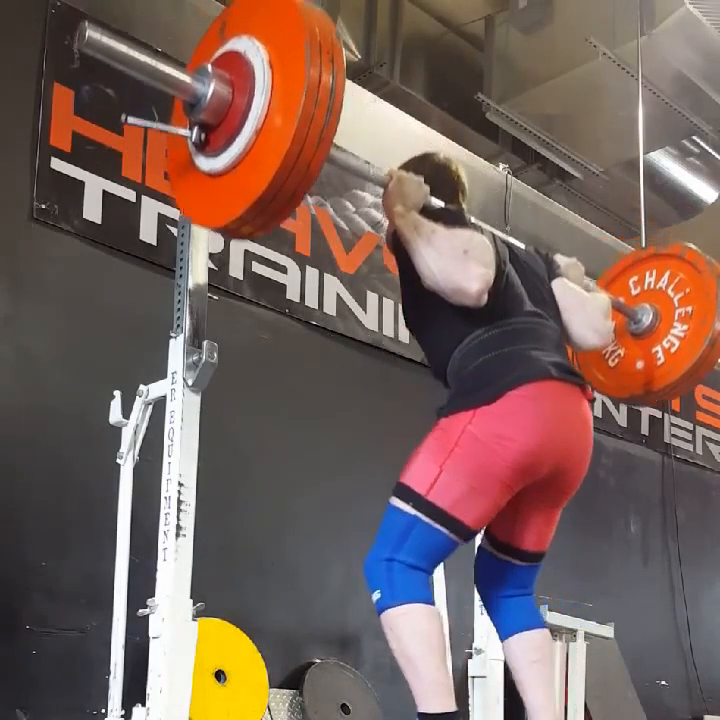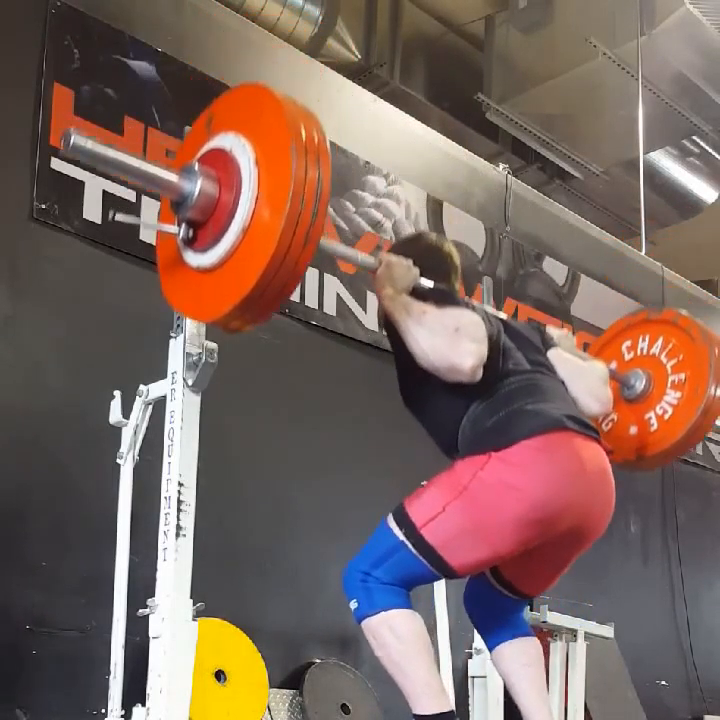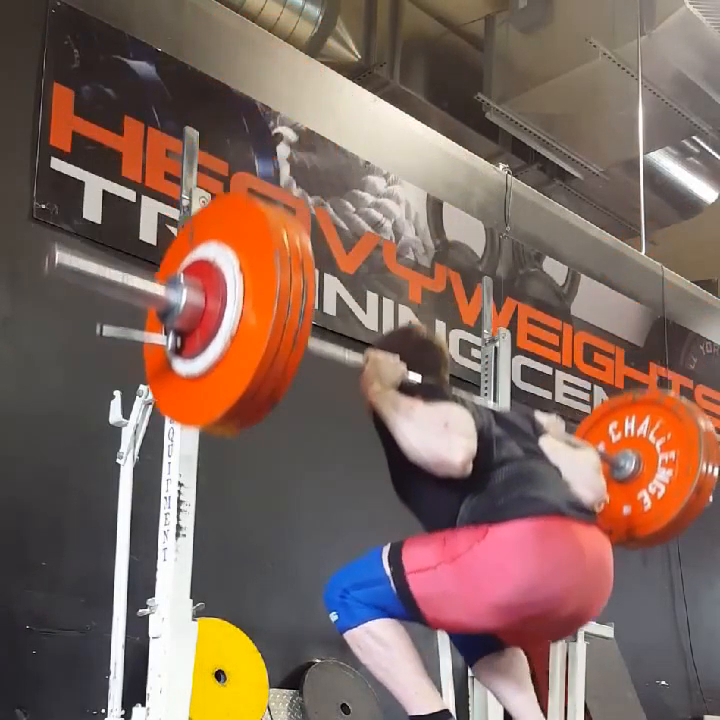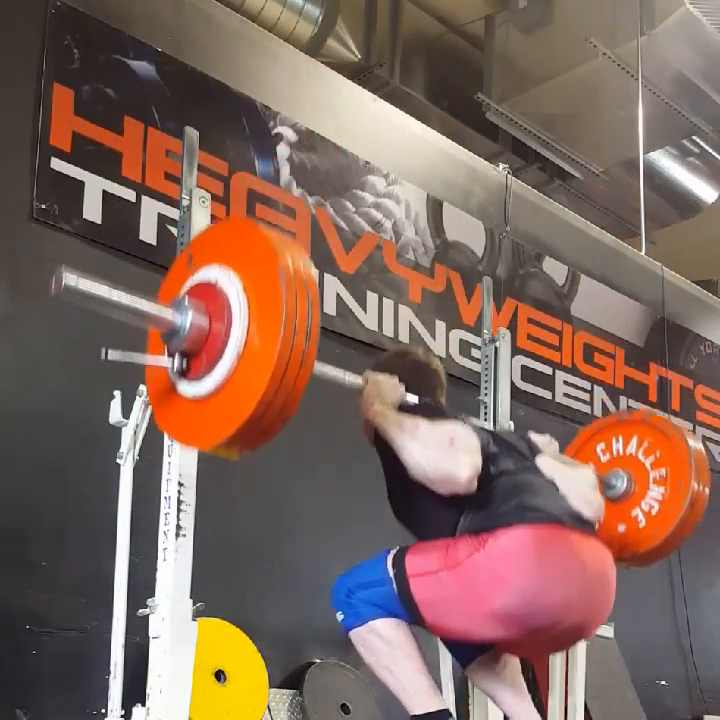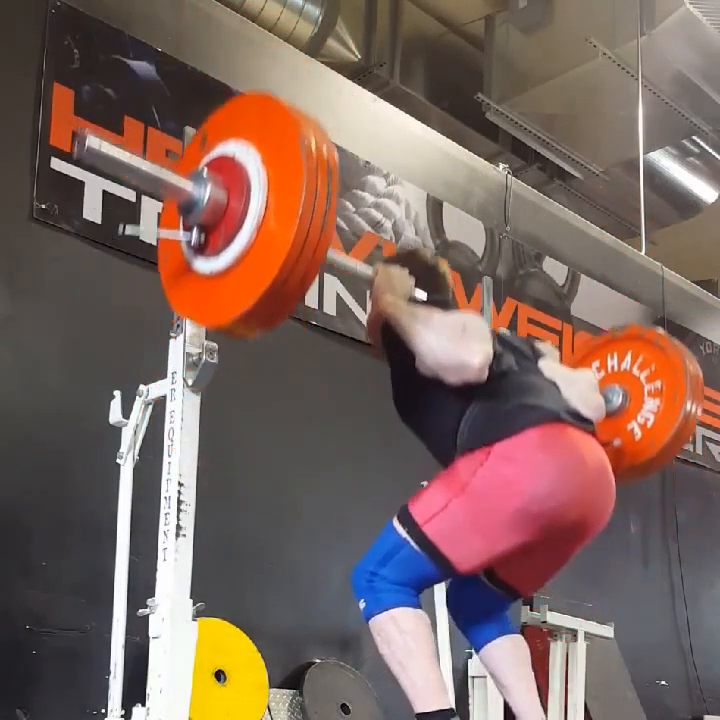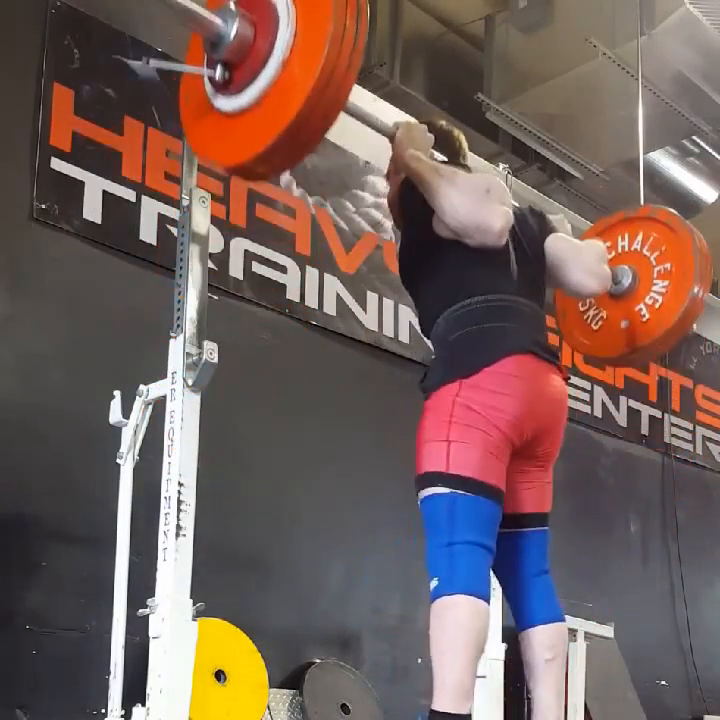
dt=0.5s
person 1, frame 1
left shoulder: (432, 228)
right shoulder: (522, 253)
left elbow: (469, 281)
right elbow: (596, 330)
left wrist: (404, 214)
right wrist: (572, 282)
left hip: (508, 408)
right hip: (570, 422)
left knee: (394, 565)
right knee: (504, 582)
person 1, frame 2
left shoulder: (425, 309)
right shoulder: (511, 326)
left elbow: (462, 358)
right elbow: (597, 398)
left wrist: (392, 296)
right wrist: (562, 351)
left hip: (526, 465)
right hip: (590, 480)
left knee: (372, 579)
right knee: (493, 603)
person 1, frame 3
left shoulder: (411, 407)
right shoulder: (502, 417)
left elbow: (453, 453)
right elbow: (591, 488)
left wrist: (380, 392)
right wrist: (551, 442)
left hip: (529, 553)
right hip: (591, 570)
left knee: (349, 594)
right knee: (469, 618)
person 1, frame 4
left shoulder: (410, 425)
right shoulder: (499, 436)
left elbow: (458, 470)
right elbow: (590, 504)
left wrist: (381, 411)
right wrist: (550, 461)
left hip: (533, 567)
right hip: (593, 581)
left knee: (356, 594)
right knee: (459, 620)
person 1, frame 5
left shoulder: (415, 324)
right shoulder: (502, 337)
left elbow: (468, 359)
right elbow: (590, 403)
left wrist: (394, 306)
right wrist: (546, 362)
left hip: (526, 459)
right hip: (590, 478)
left knee: (380, 579)
right knee: (475, 603)
person 1, frame 6
left shoulder: (427, 191)
right shoulder: (525, 217)
left elbow: (490, 218)
right elbow: (594, 275)
left wrist: (415, 159)
right wrist: (564, 238)
left hip: (483, 378)
right hip: (540, 387)
left knee: (457, 555)
right knee: (526, 568)
